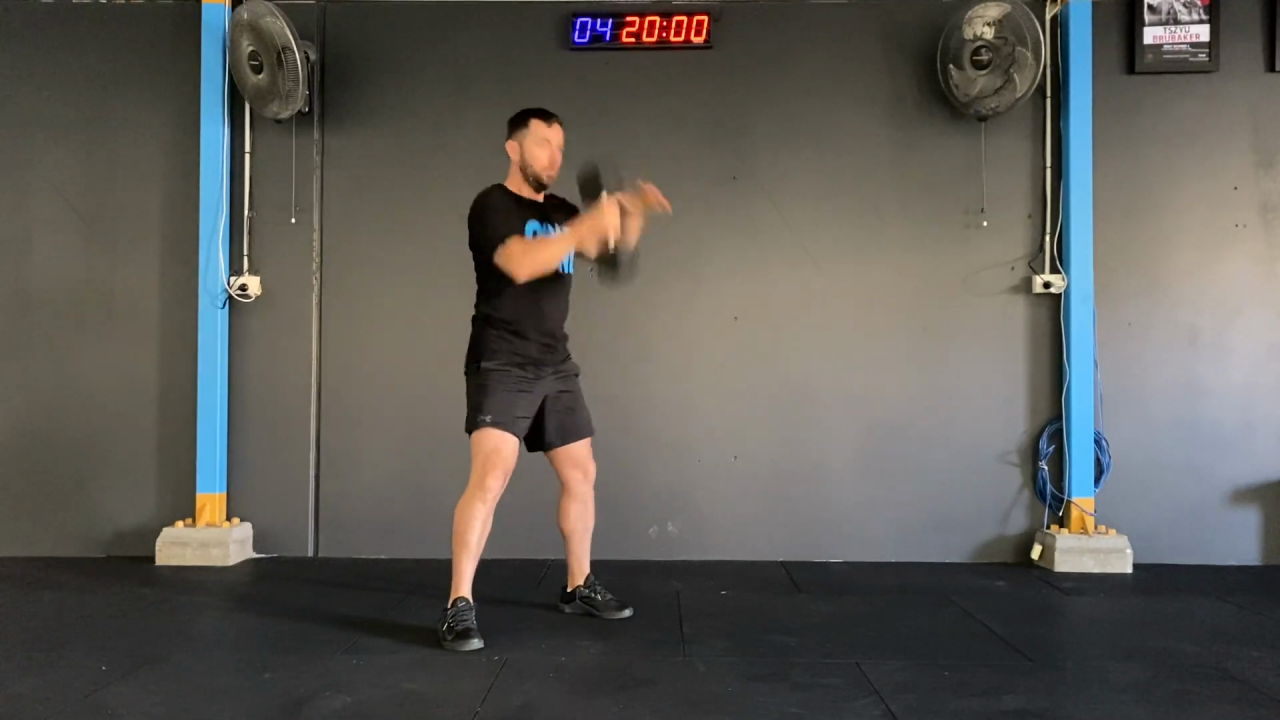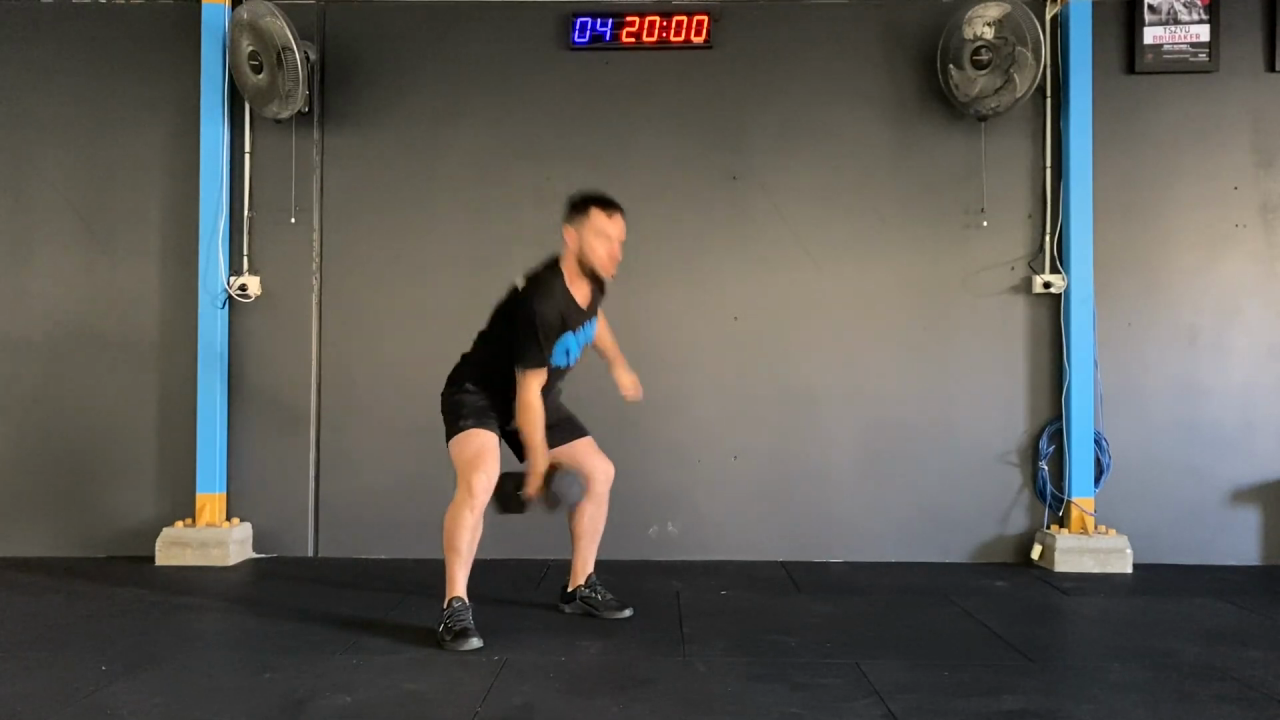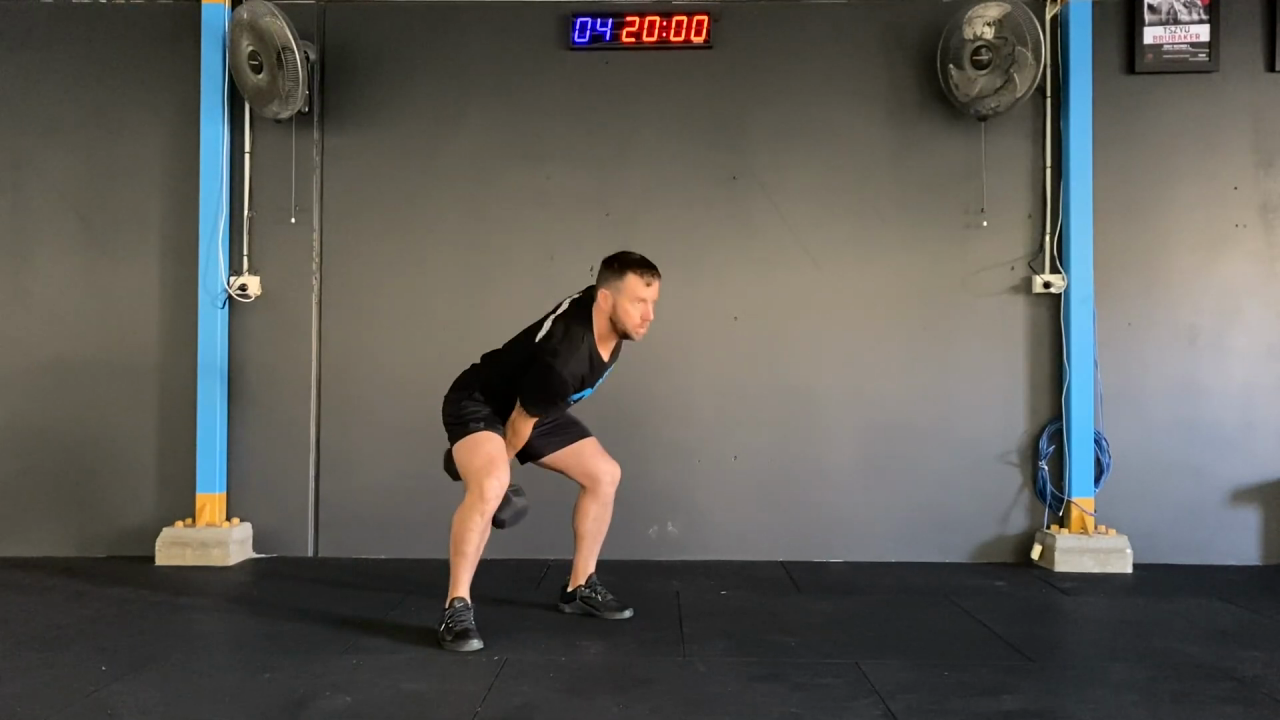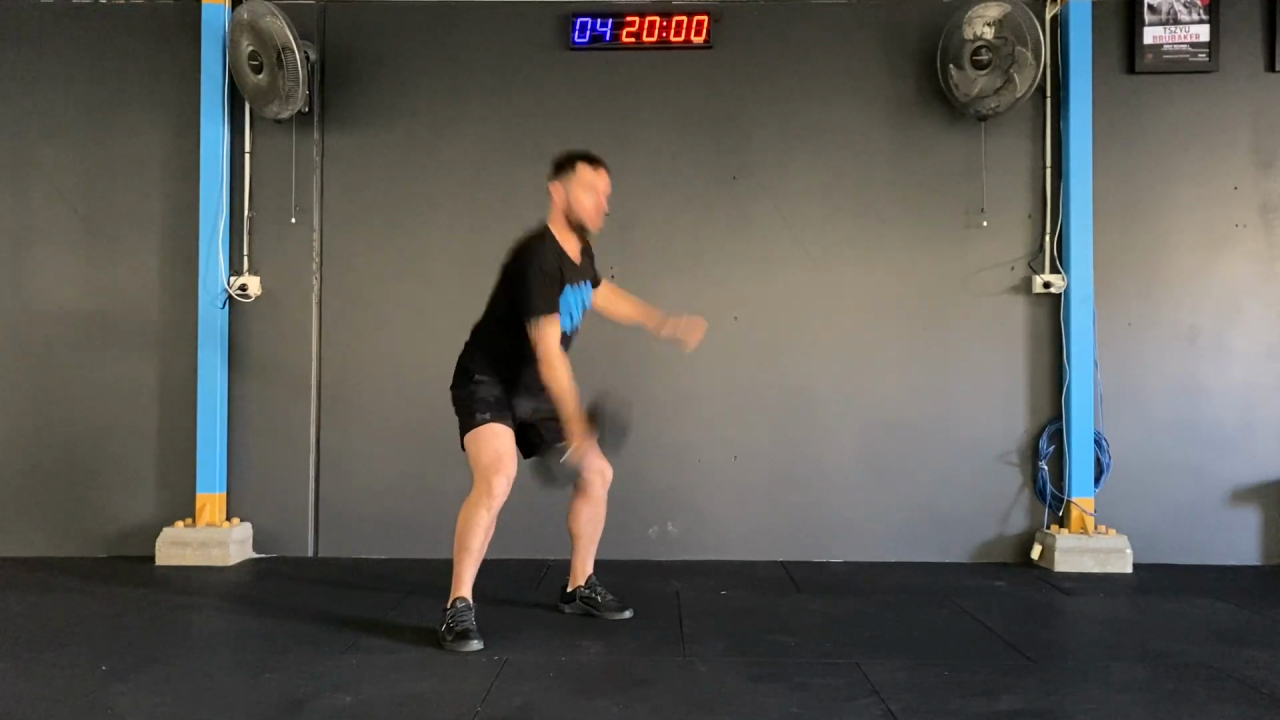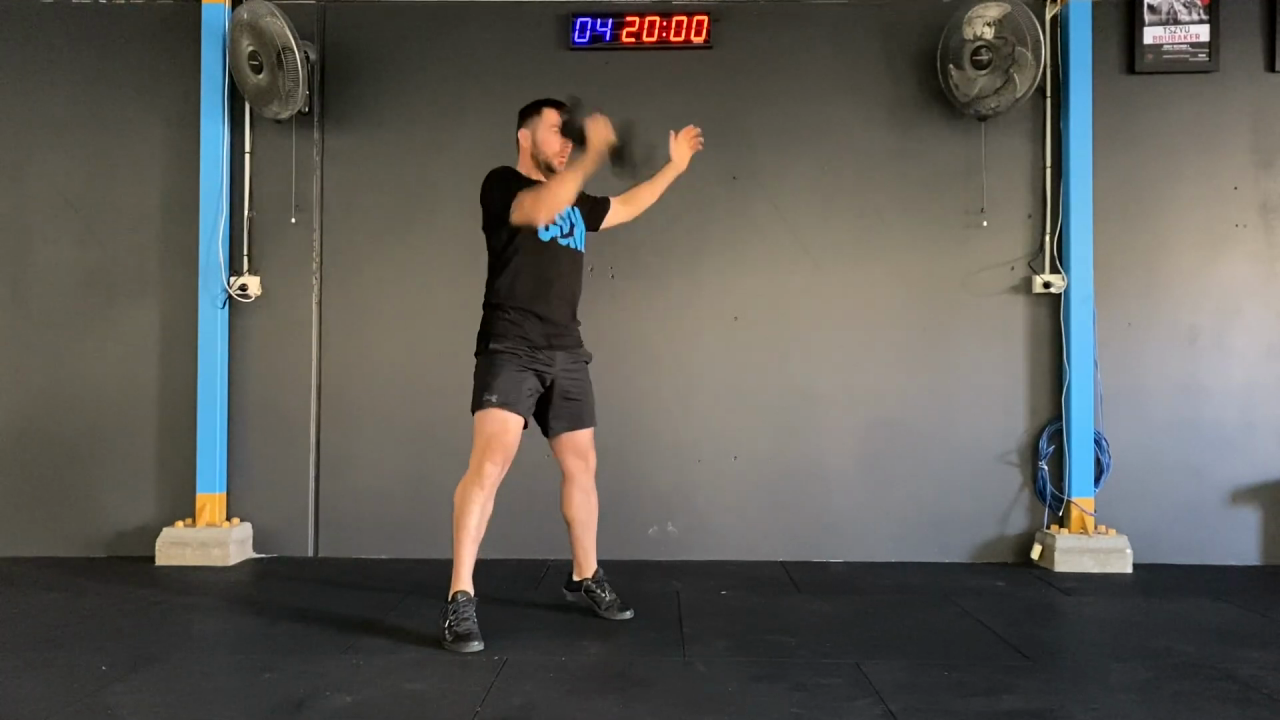
dt=0.3s
person 1, frame 1
left shoulder: (557, 210)
right shoulder: (492, 204)
left elbow: (609, 250)
right elbow: (520, 265)
left wrist: (632, 211)
right wrist: (589, 224)
left hip: (554, 366)
right hip: (500, 366)
left knee: (580, 475)
right knee: (489, 481)
left ankle: (578, 587)
right ankle: (458, 605)
person 1, frame 2
left shoulder: (590, 281)
right shoulder: (543, 298)
right elbow: (527, 394)
left wrist: (618, 364)
right wrist: (537, 467)
left hip: (535, 393)
right hip: (478, 393)
left knee: (599, 472)
right knee: (480, 479)
left ankle: (579, 586)
right ankle: (454, 606)
person 1, frame 3
left shoulder: (602, 311)
right shoulder: (564, 359)
right elbow: (519, 421)
right wrist: (501, 459)
left hip: (533, 405)
right hip: (479, 403)
left knee: (604, 475)
right knee: (489, 485)
left ankle: (580, 586)
right ankle: (456, 608)
person 1, frame 4
left shoulder: (579, 250)
right shoulder: (538, 258)
left elbow: (605, 296)
right elbow: (548, 352)
left wrist: (665, 324)
right wrist: (576, 430)
left hip: (538, 387)
right hip: (489, 382)
left knee: (598, 475)
right knee: (495, 484)
left ankle: (579, 586)
right ankle: (459, 606)
person 1, frame 5
left shoulder: (575, 202)
right shoulder: (503, 183)
left elbow: (624, 209)
right elbow: (540, 208)
left wrist: (672, 167)
right wrist: (591, 156)
left hip: (566, 351)
right hip: (511, 348)
left knee: (582, 465)
right knee: (491, 464)
left ankle: (586, 579)
right ankle: (459, 600)
